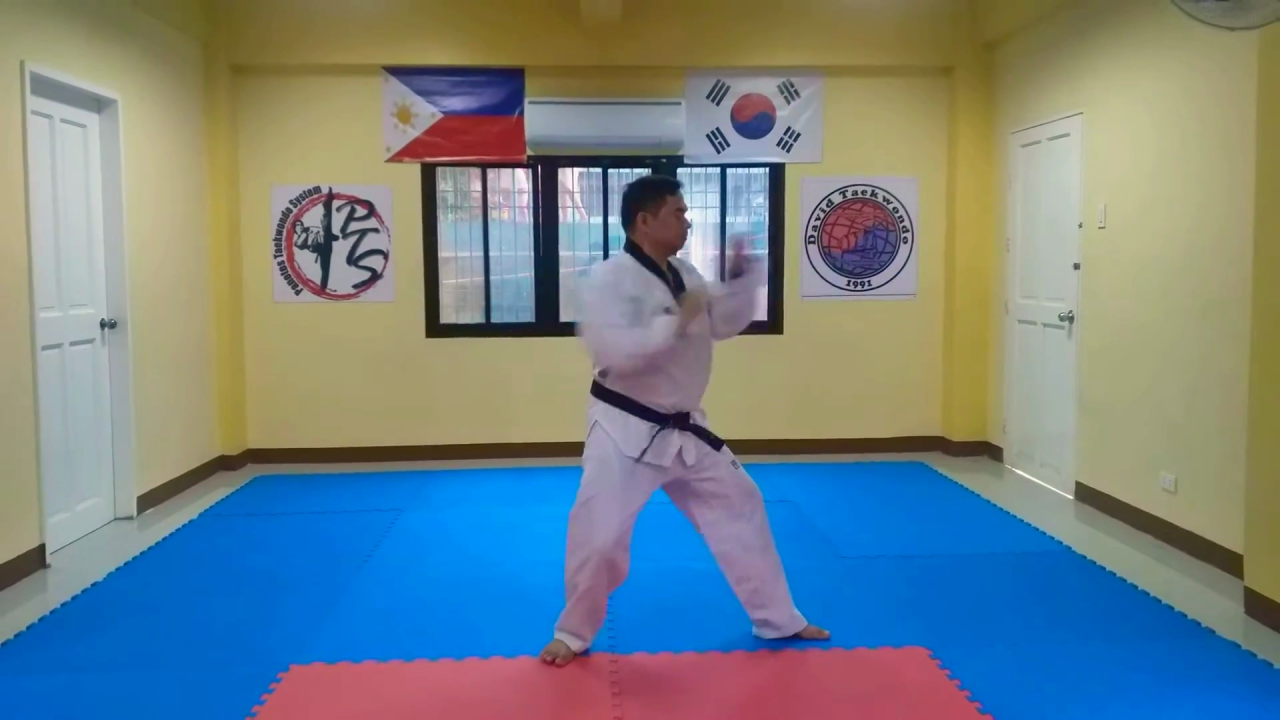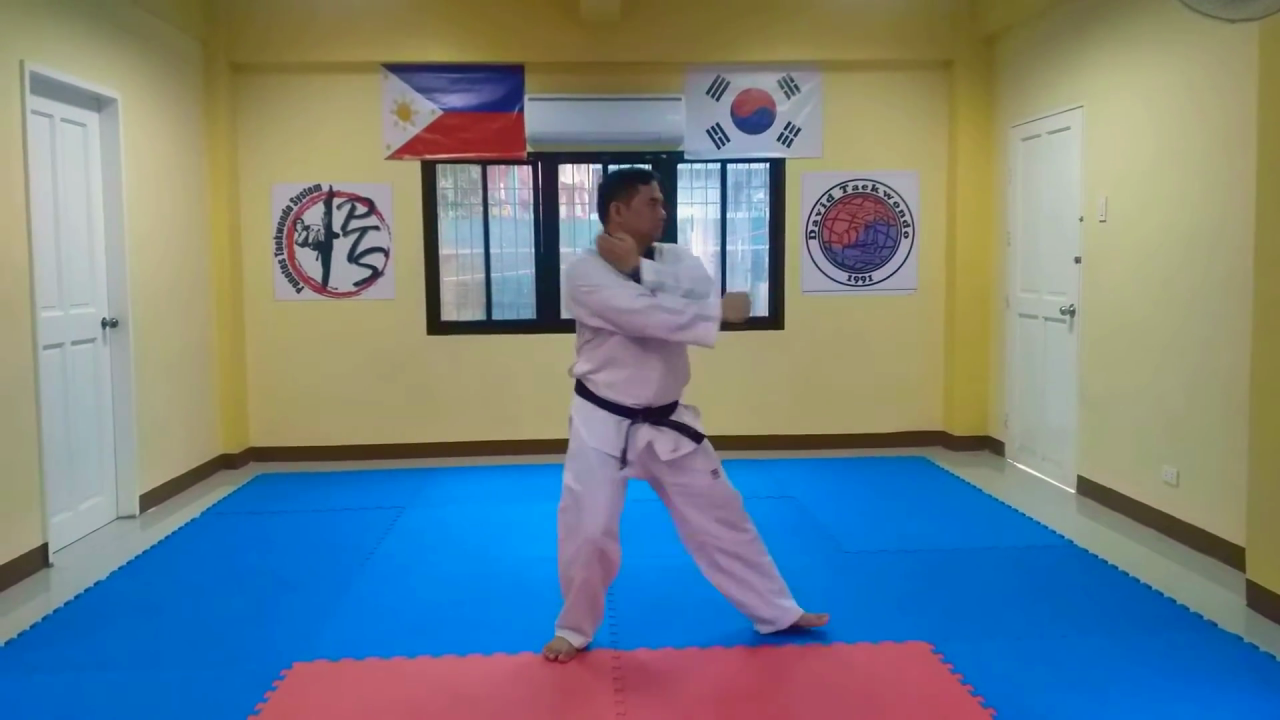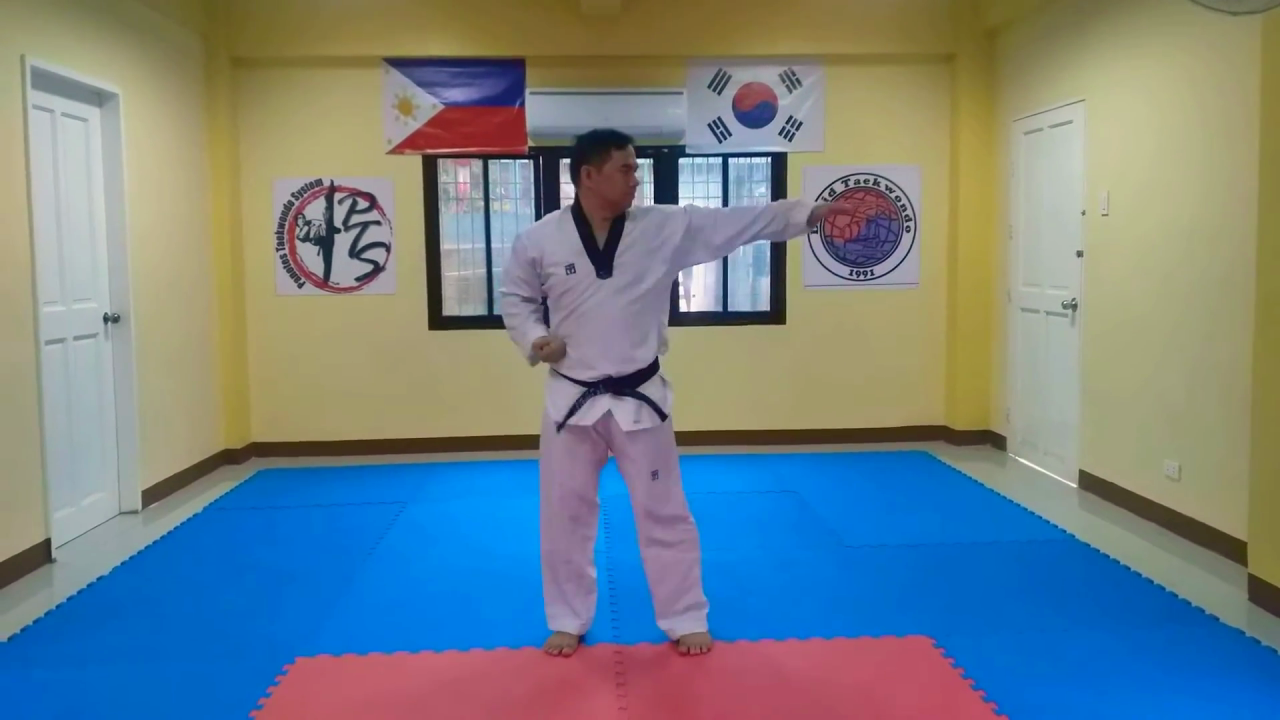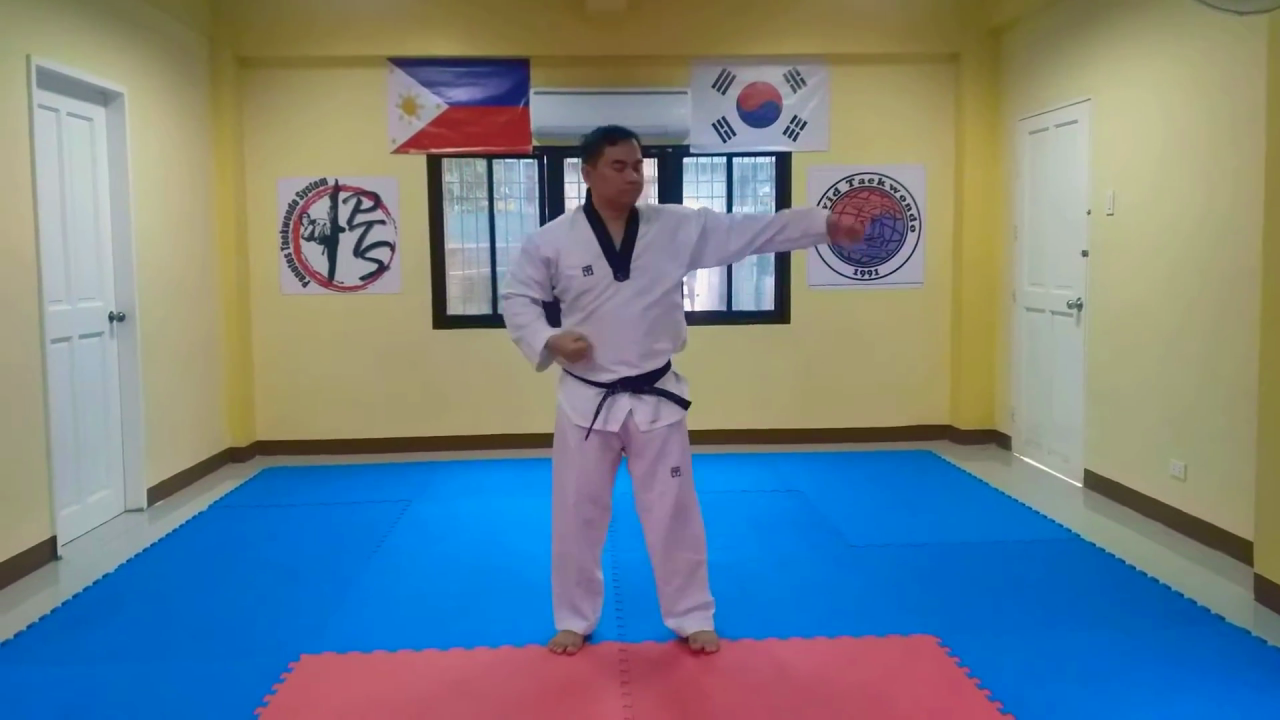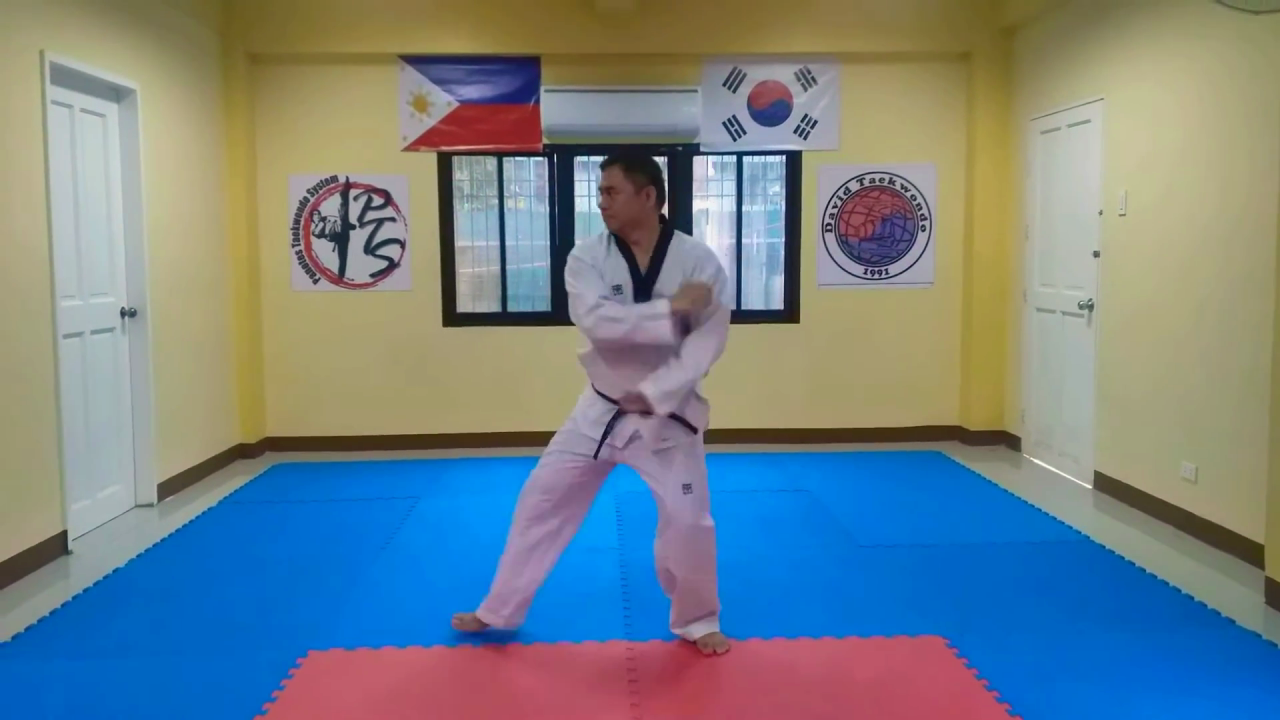
dt=0.5s
person 1, frame 1
left shoulder: (682, 273)
right shoulder: (611, 279)
left elbow: (730, 322)
right elbow: (615, 350)
left wrist: (740, 273)
right wrist: (678, 322)
left hip: (684, 429)
right hip: (623, 429)
left knee: (741, 510)
right knee: (600, 537)
left ankle: (780, 620)
right ankle: (573, 632)
person 1, frame 2
left shoulder: (674, 258)
right shoulder: (585, 269)
left elbow: (700, 293)
right elbow: (648, 315)
left wrist: (638, 265)
right wrist: (720, 313)
left hip: (669, 422)
right hip: (604, 423)
left knee: (722, 513)
right knee: (588, 530)
left ankle: (780, 612)
right ankle: (575, 627)
person 1, frame 3
left shoulder: (665, 227)
right shoulder: (540, 239)
left elbow: (740, 221)
right elbow: (515, 297)
left wrist: (805, 213)
right wrist: (534, 339)
left hip: (638, 397)
right hip: (571, 398)
left knee: (664, 512)
right knee: (566, 513)
left ankle: (684, 619)
right ankle: (567, 621)
person 1, frame 4
left shoulder: (677, 225)
right shoulder: (552, 240)
left elbow: (753, 229)
right elbow: (517, 298)
left wrist: (820, 224)
right wrist: (548, 340)
left hip: (657, 397)
right hip: (588, 398)
left knee: (674, 511)
right knee: (579, 513)
left ankle: (691, 617)
right ankle: (575, 621)
person 1, frame 5
left shoulder: (701, 263)
right shoulder: (588, 256)
left elbow: (706, 344)
right elbow: (596, 320)
left wrist: (654, 393)
right wrist: (668, 310)
left hip: (665, 414)
right hip: (600, 409)
left knee: (688, 521)
right knee: (541, 501)
left ankle: (698, 622)
right ankle: (498, 611)
